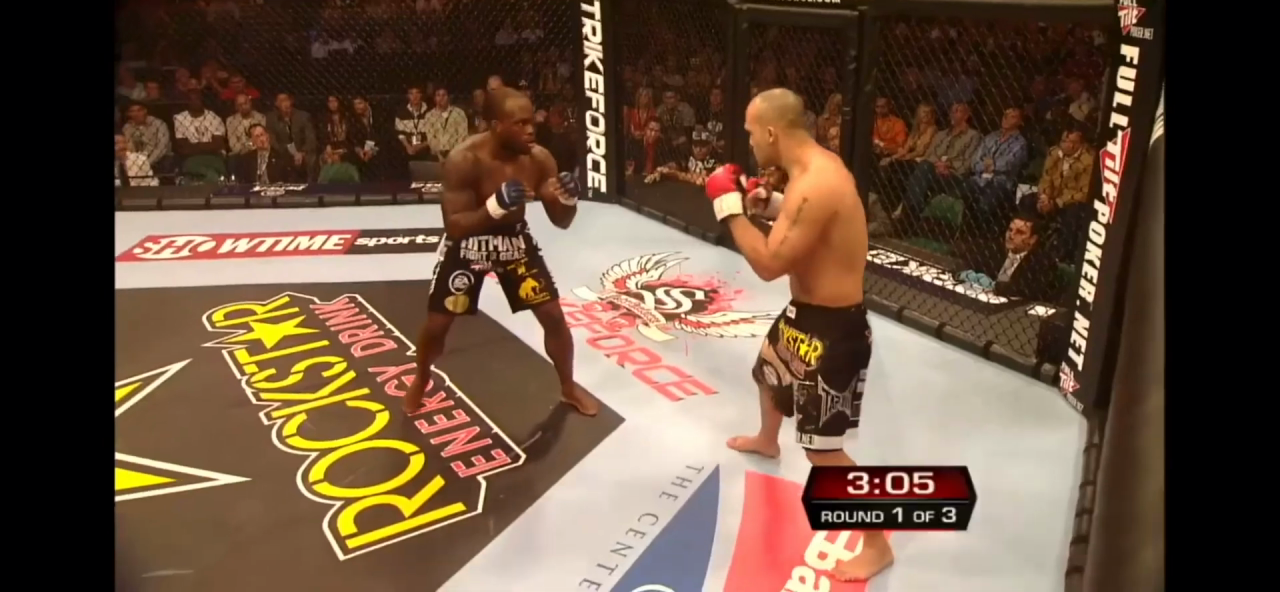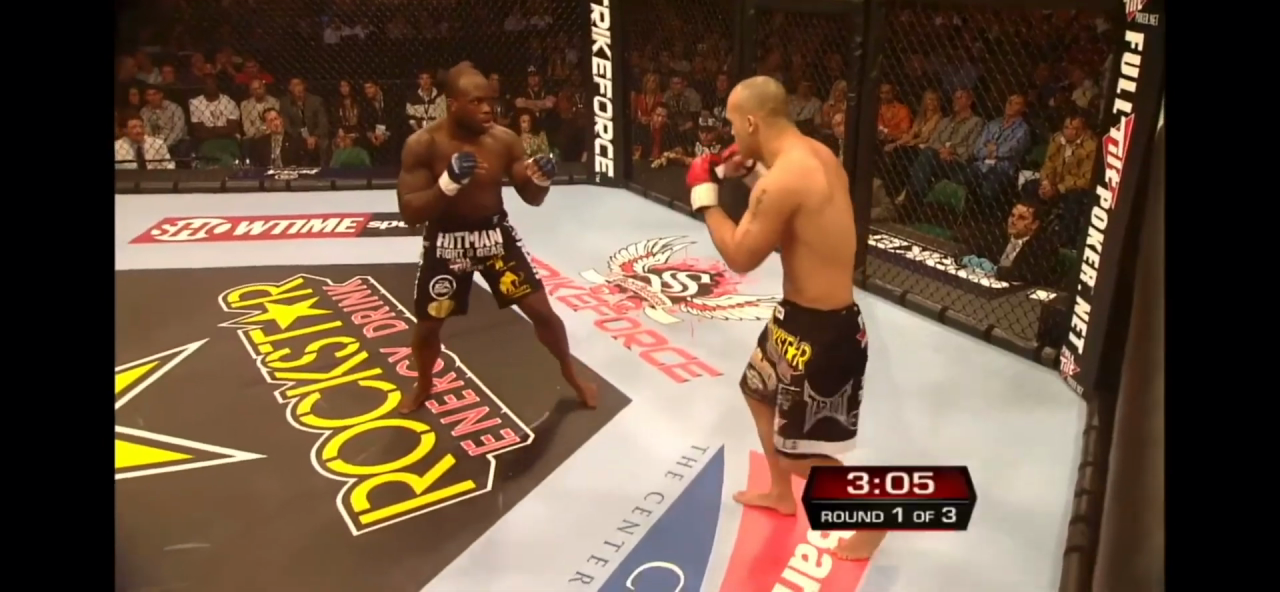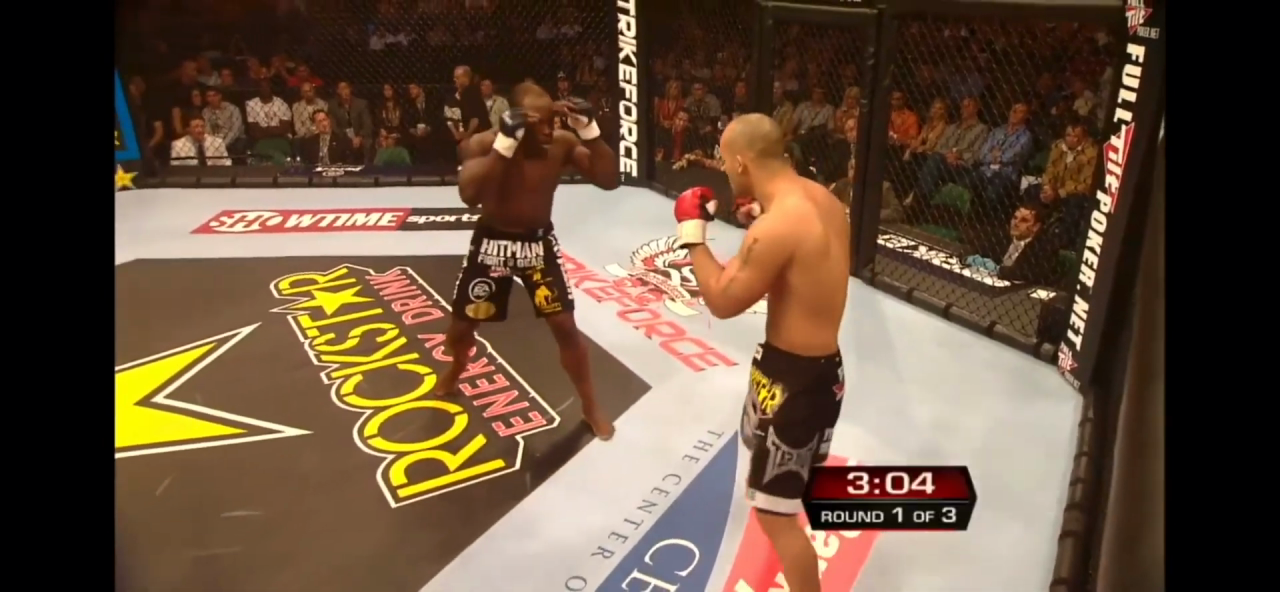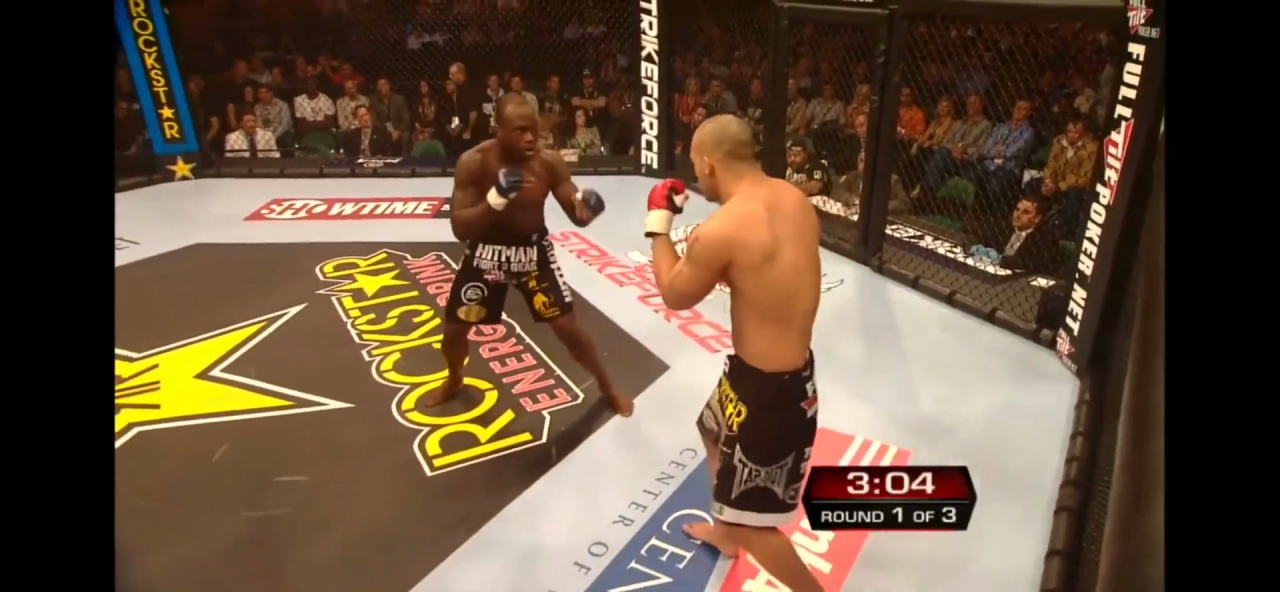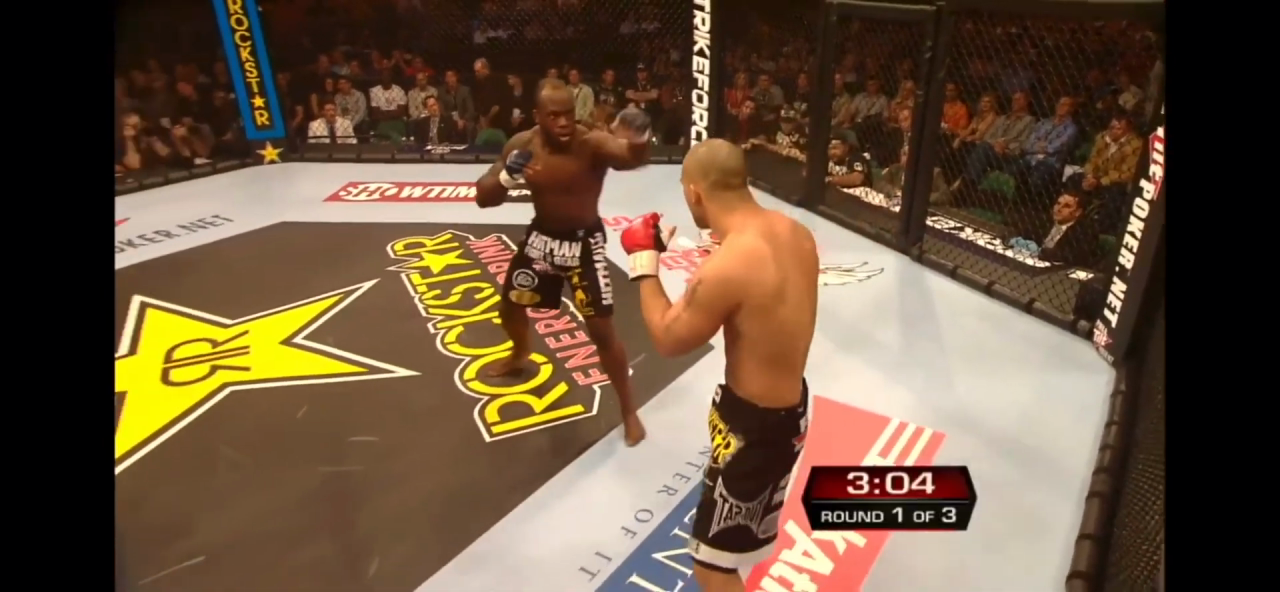
dt=0.4s
person 1, frame 1
left shoulder: (813, 188)
right shoulder: (820, 167)
left elbow: (768, 264)
left wrist: (728, 205)
right wrist: (769, 203)
left hip: (831, 327)
right hip: (807, 313)
left knee: (820, 447)
right knee: (770, 379)
left ankle: (877, 546)
right ankle: (767, 440)
person 1, frame 2
left shoulder: (784, 178)
right shoulder: (814, 154)
left elbow: (741, 257)
left wrist: (704, 195)
right wrist: (750, 172)
left hip: (822, 329)
right hip: (801, 313)
left knee: (797, 453)
right knee: (758, 392)
right ankle: (780, 493)
person 1, frame 3
left shoulder: (775, 228)
right shoulder: (823, 199)
left elbow: (724, 303)
left wrist: (692, 233)
left hip: (797, 374)
right hip: (818, 360)
left knee: (773, 510)
right knee: (760, 427)
right ankle: (796, 480)
person 1, frame 4
left shoulder: (721, 230)
right shoulder: (794, 200)
left elbow: (674, 296)
left wrist: (658, 223)
right wrist: (724, 195)
left hip: (766, 389)
right hip: (789, 371)
left knee: (744, 522)
right knee: (715, 434)
right ankle: (721, 529)
person 1, frame 5
left shoulder: (723, 270)
right shoulder: (795, 231)
left elbow: (670, 340)
left wrist: (643, 265)
right wrist: (734, 235)
left hip: (756, 424)
right hip: (789, 405)
right ankle: (742, 523)
person 2, frame 1
left shoulder: (539, 158)
right shoulder: (464, 159)
left elbow: (561, 220)
right elbow: (455, 228)
left wrist: (567, 198)
right wrist: (498, 204)
left hip: (514, 238)
right hip: (468, 243)
left knee: (553, 316)
right knee: (436, 326)
left ankle: (568, 387)
right ankle: (418, 389)
person 2, frame 2
left shoulder: (504, 139)
right shoulder: (422, 145)
left elbow: (533, 197)
right elbow: (410, 213)
left wrist: (542, 178)
right wrist: (451, 181)
left hip: (495, 232)
right hip: (445, 240)
left knee: (541, 310)
right knee: (428, 326)
left ankle: (573, 377)
right ankle: (422, 387)
person 2, frame 3
left shoulder: (562, 146)
right shoulder: (484, 143)
left elbow: (609, 180)
right elbow: (469, 194)
left wrist: (589, 128)
right wrist: (506, 139)
left hip: (539, 243)
right hip: (491, 243)
left knee: (565, 328)
right knee: (462, 325)
left ankle: (591, 408)
right ankle: (457, 368)
person 2, frame 4
left shoulder: (549, 163)
right shoulder: (473, 163)
left elbow: (579, 213)
right elbow: (462, 229)
left wrist: (586, 205)
right wrist: (499, 196)
left hip: (534, 248)
right hip: (487, 248)
left knee: (568, 329)
right knee: (455, 328)
left ankle: (606, 386)
right ankle: (454, 380)
person 2, frame 5
left shoulder: (593, 143)
right shoulder: (521, 144)
left elbow: (635, 159)
right elbow: (482, 198)
left wrist: (638, 136)
right wrist: (508, 175)
left hip: (586, 242)
right hip: (541, 236)
left knee: (601, 330)
right knee: (511, 309)
left ankle: (628, 411)
right ankle: (519, 354)
